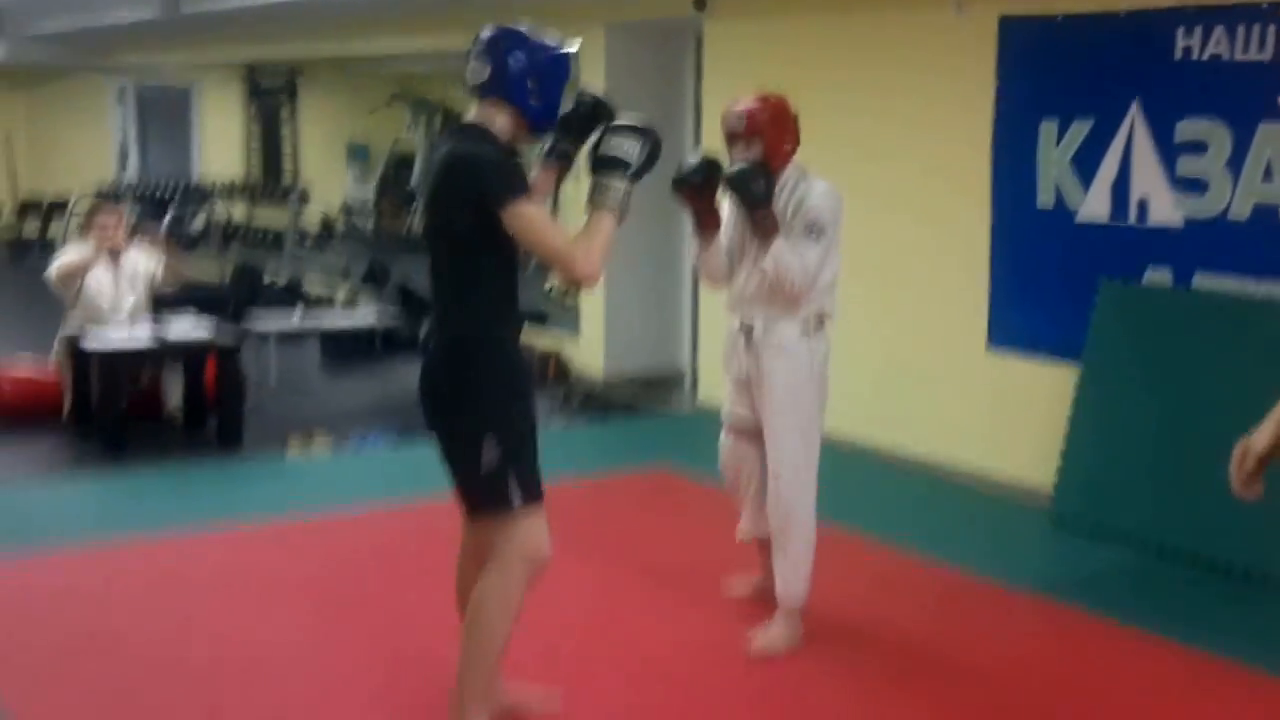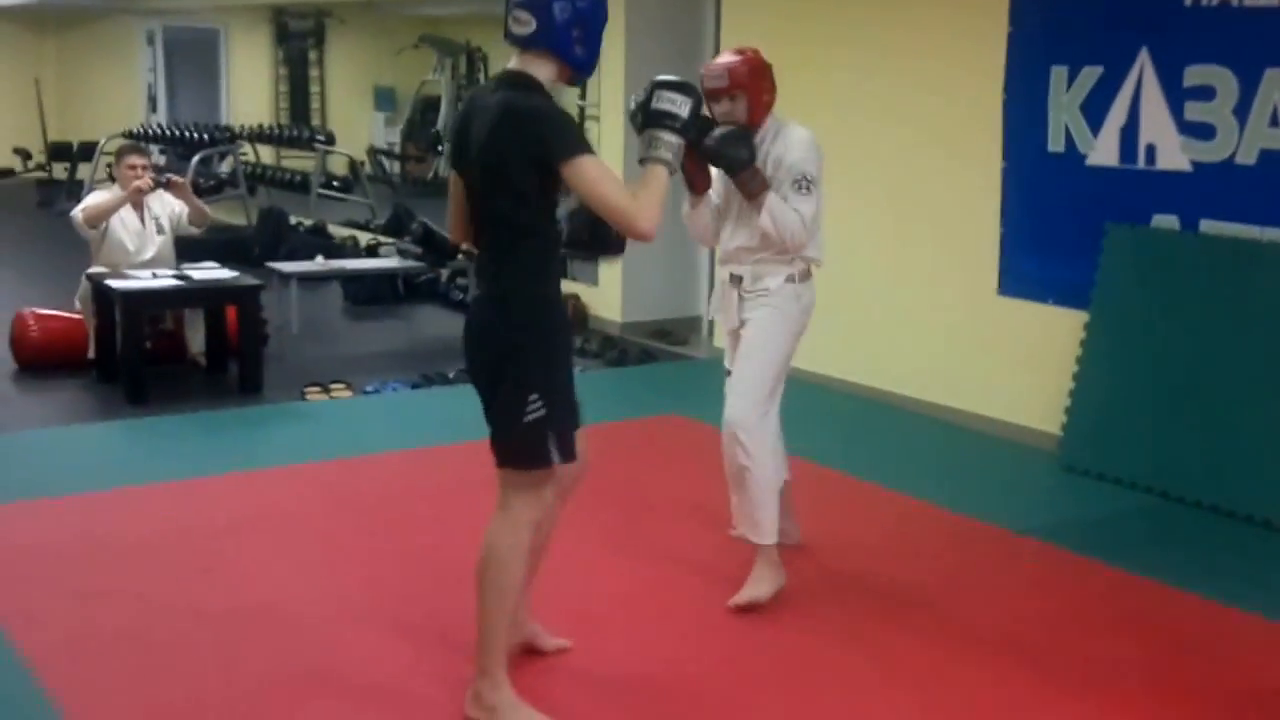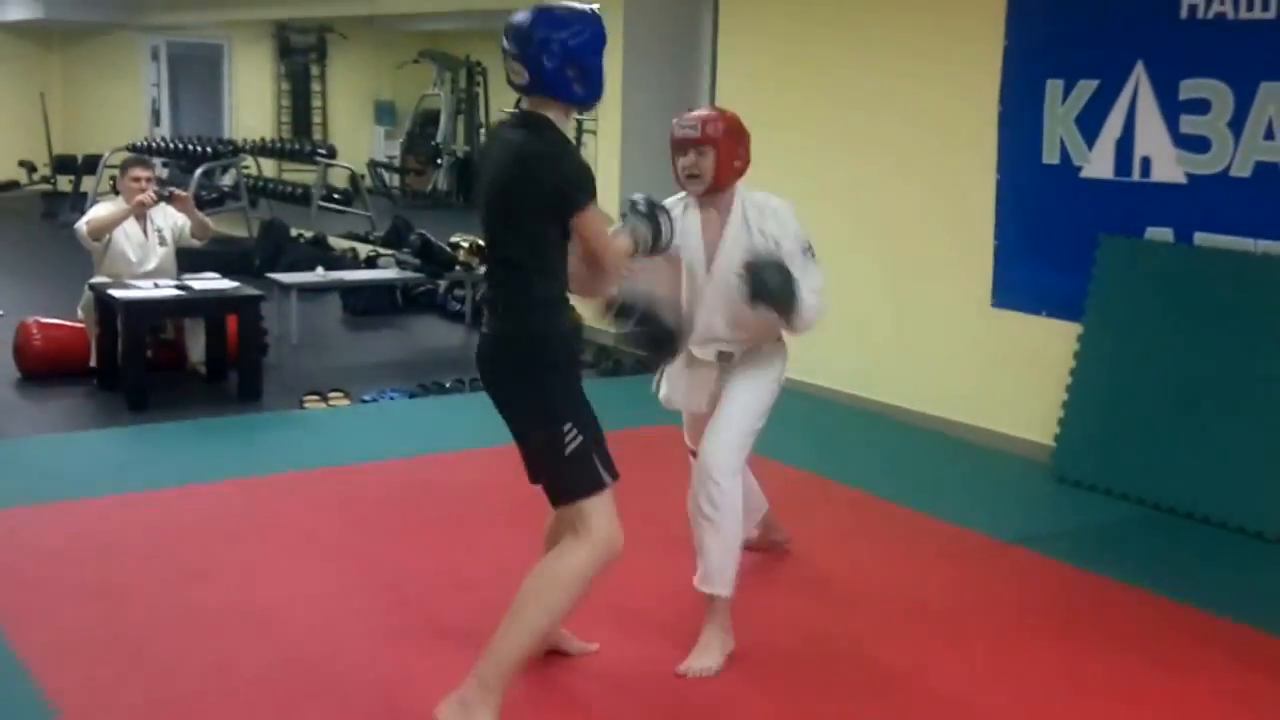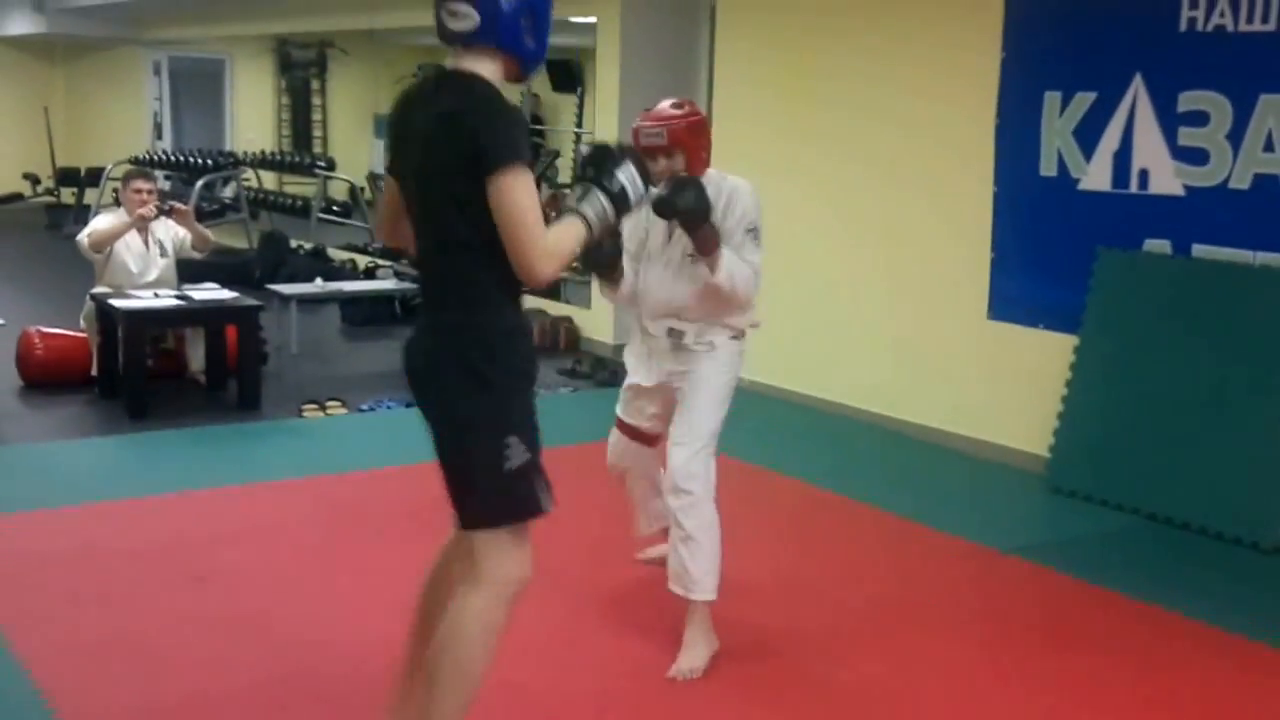
dt=0.4s
person 1, frame 1
left shoulder: (461, 151)
right shoulder: (483, 162)
left elbow: (513, 223)
right elbow: (578, 265)
left wrist: (565, 147)
right wrist: (613, 182)
left hip: (476, 366)
right hip: (474, 373)
left knee: (488, 539)
right knee: (524, 550)
person 1, frame 2
left shoulder: (480, 106)
right shoulder: (540, 117)
left elbow: (461, 226)
right elbow: (639, 221)
right wrist: (664, 140)
left hip: (504, 314)
right hip: (523, 323)
left knee: (560, 474)
right knee: (524, 502)
left ankle: (514, 622)
person 1, frame 3
left shoulder: (507, 141)
right shoulder: (555, 158)
right elbow: (604, 261)
right wrist: (642, 231)
left hip: (514, 342)
right hip: (535, 354)
left knee: (576, 491)
right knee: (596, 537)
left ankle: (538, 625)
person 1, frame 4
left shoulder: (416, 106)
right shoulder: (496, 118)
left elbow: (392, 229)
right elbow: (538, 262)
right wrist: (600, 200)
left hip: (438, 346)
right hip: (483, 356)
left knee: (476, 535)
right knee: (500, 568)
person 2, frame 1
left shoulder: (815, 195)
right shoulder: (742, 194)
left elbow: (798, 281)
right elbow: (717, 274)
left wrist: (761, 218)
right wrist: (705, 215)
left hip: (792, 346)
right hip: (747, 340)
left knee: (790, 476)
right knee: (741, 460)
left ankle: (790, 612)
right ankle: (770, 572)
person 2, frame 2
left shoulder: (795, 144)
right shoulder: (729, 145)
left elbow: (794, 233)
right elbow: (706, 233)
left wrist: (749, 177)
right wrist: (696, 174)
left hip: (778, 292)
right hip: (737, 290)
left knee: (742, 417)
right knee: (754, 411)
left ankle: (768, 559)
right ankle: (781, 518)
person 2, frame 3
left shoulder: (770, 214)
right shoulder: (671, 215)
left elbow: (809, 305)
left wrist: (784, 294)
left hip: (753, 362)
right hip: (695, 362)
left knee: (717, 466)
right knee: (706, 462)
left ankle: (718, 625)
right ankle: (766, 527)
person 2, frame 4
left shoulder: (733, 195)
right shoulder: (641, 202)
left elbow: (743, 287)
right elbow: (625, 288)
left wrist: (701, 232)
right wrist: (605, 264)
left hip: (710, 352)
right hip: (651, 347)
left knee: (686, 473)
right knee: (627, 455)
left ankle: (700, 625)
right ankle: (676, 540)
person 3, frame 1
left shoulder: (139, 256)
right shoulder: (76, 256)
left elbow: (173, 278)
right elbow: (58, 278)
left wrist: (161, 254)
right wrist: (100, 252)
right knee: (68, 341)
person 3, frame 2
left shoulder: (164, 200)
right shoulder: (102, 198)
left elbow: (201, 223)
right elbow: (83, 220)
left wrist: (187, 197)
right wrist: (127, 196)
left ankle: (200, 352)
person 3, frame 3
left shoulder: (167, 213)
right shoulder: (105, 210)
left elbow: (204, 235)
right elbow: (88, 233)
left wrist: (190, 211)
right wrist: (131, 210)
right knee: (96, 300)
left ankle: (200, 361)
person 3, frame 4
left shoulder: (167, 225)
right shoulder: (107, 221)
left elbow: (205, 247)
right elbow: (90, 244)
left wrist: (190, 224)
right wrist: (132, 223)
right knee: (97, 310)
left ankle: (200, 370)
